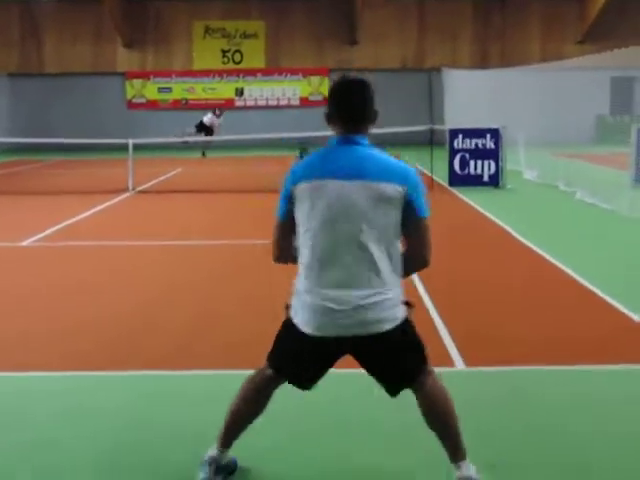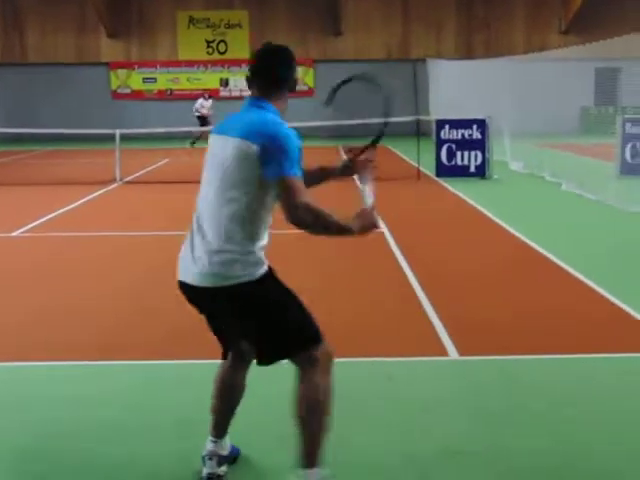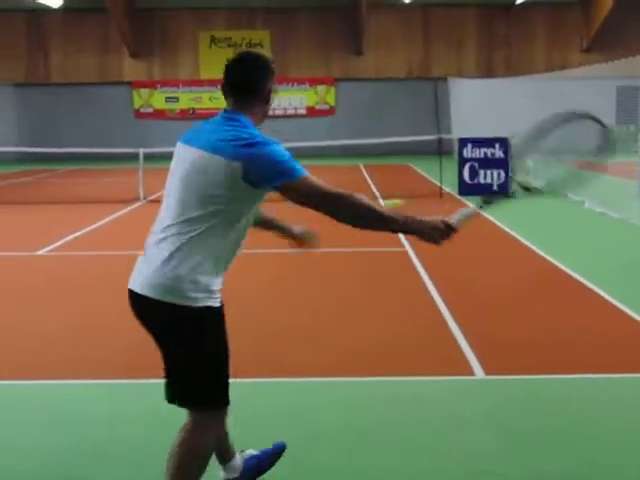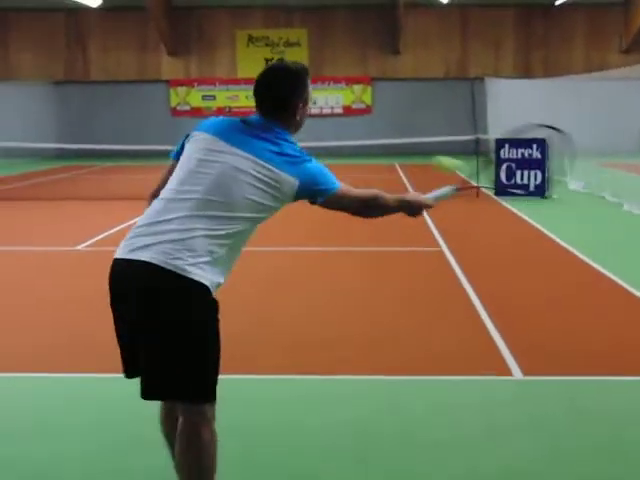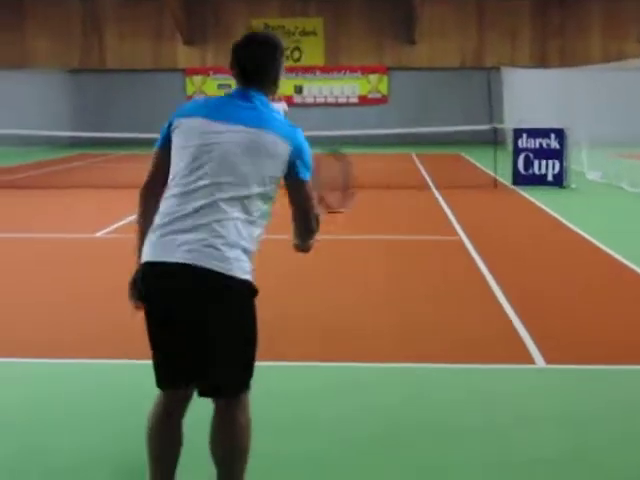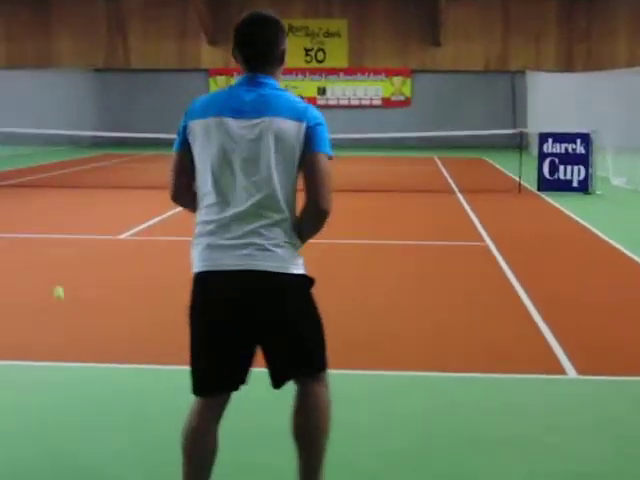
dt=0.3s
person 1, frame 1
left shoulder: (300, 174)
right shoulder: (402, 176)
left elbow: (281, 253)
right elbow: (420, 257)
left hip: (313, 316)
right hip: (379, 316)
left knee: (267, 377)
right knee: (424, 381)
person 1, frame 2
left shoulder: (231, 123)
right shoulder: (276, 132)
right elbow: (296, 211)
left wrist: (338, 169)
right wrist: (353, 227)
left hip: (197, 273)
right hip: (236, 274)
left knee: (240, 352)
right knee: (316, 360)
person 1, frame 3
left shoulder: (196, 134)
right shoulder: (254, 147)
right elbow: (331, 202)
left wrist: (281, 227)
right wrist: (414, 226)
left hip: (148, 284)
right hip: (184, 293)
left knee: (208, 387)
right knee: (206, 412)
person 1, frame 4
left shoulder: (207, 128)
right shoulder: (299, 167)
right elbow: (364, 202)
right wrist: (411, 202)
left hip: (129, 262)
right hip: (183, 278)
left knee: (176, 394)
right knee: (196, 406)
person 1, frame 5
left shoulder: (188, 113)
right shoulder: (287, 136)
left elbow: (150, 193)
right elbow: (307, 221)
left wrist: (142, 261)
right wrist: (304, 239)
left hip: (160, 265)
right hip: (222, 272)
left knee: (174, 392)
right knee: (231, 398)
person 1, frame 6
left shoulder: (200, 111)
right shoulder: (303, 116)
left elbow: (180, 192)
right elbow: (320, 206)
left hip: (212, 269)
right hip: (276, 270)
left knee: (210, 399)
right knee: (311, 380)
